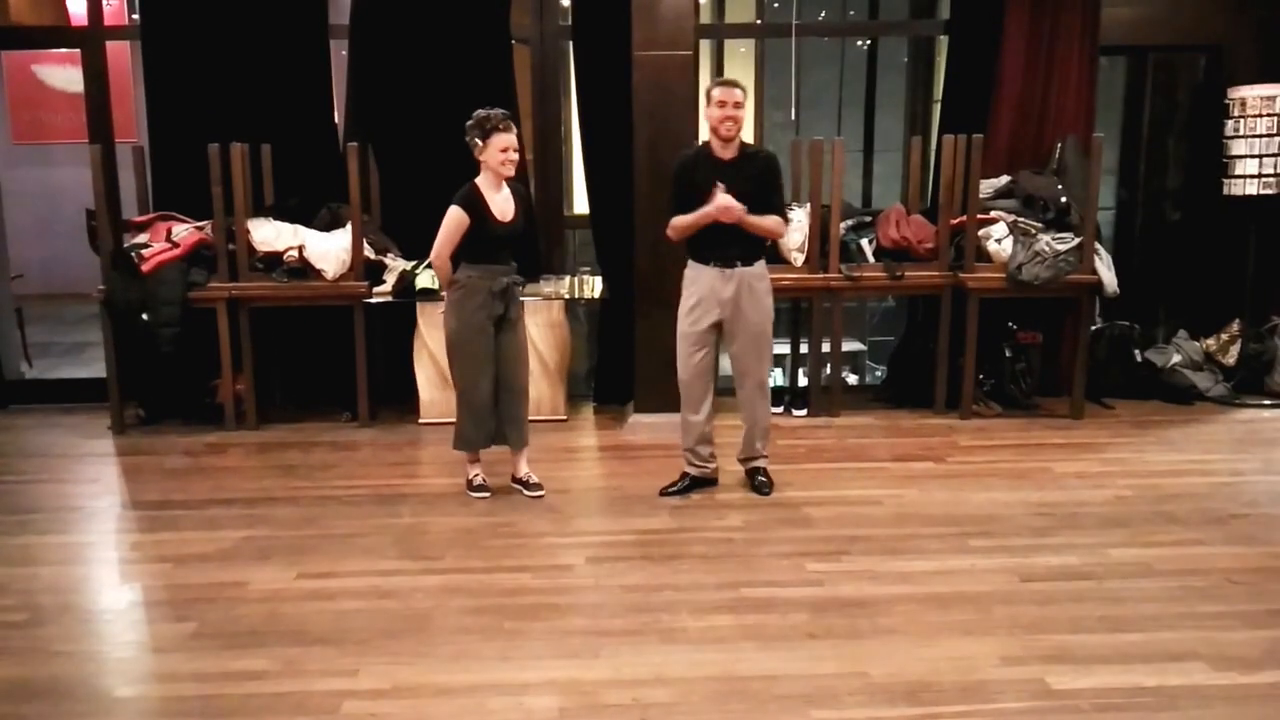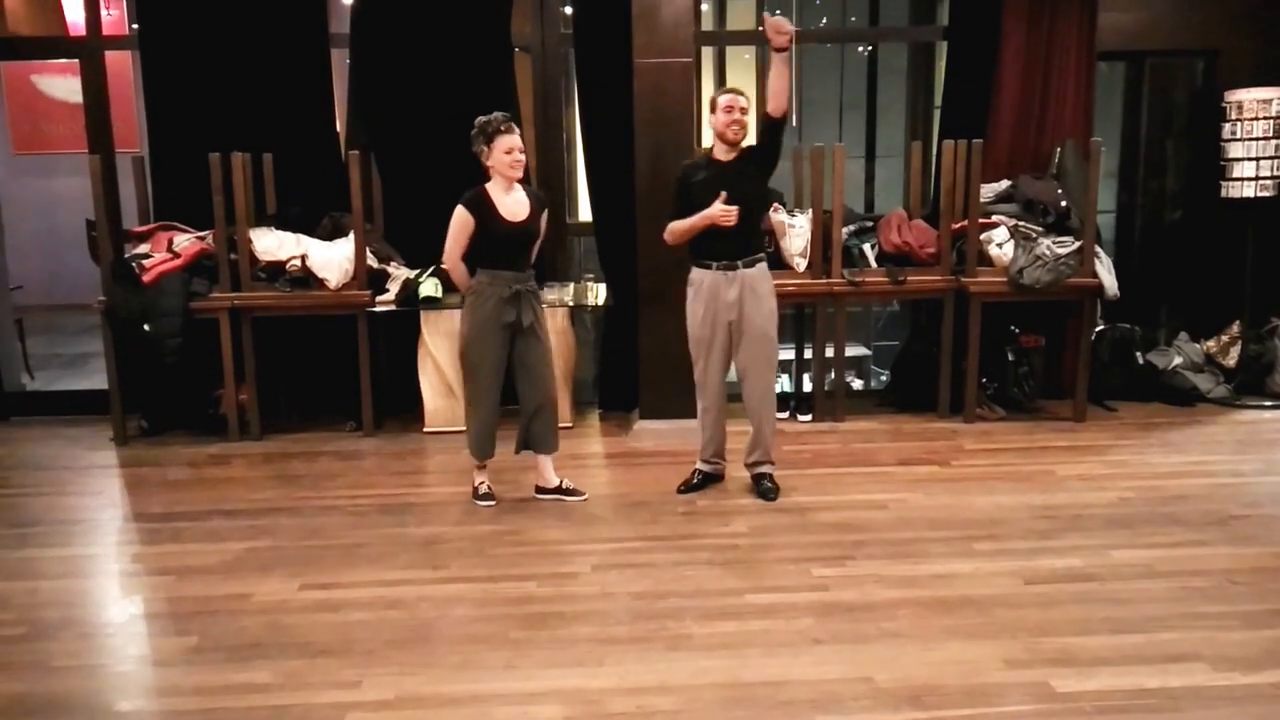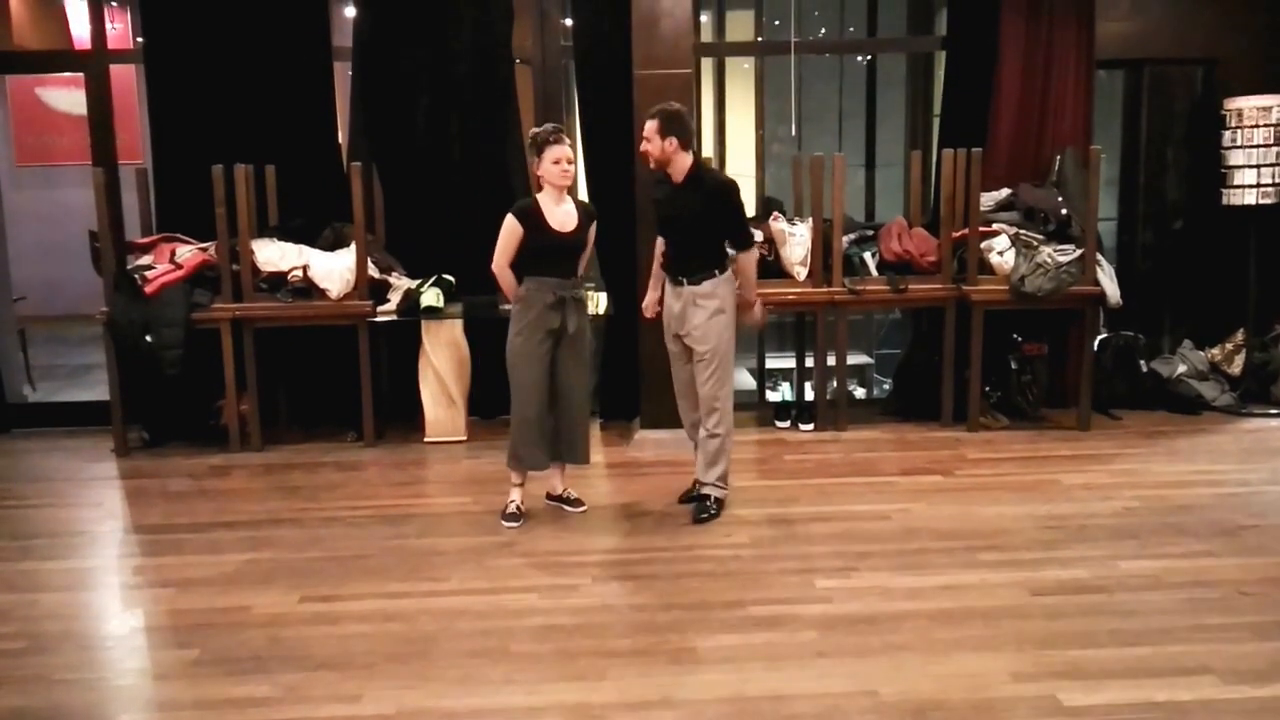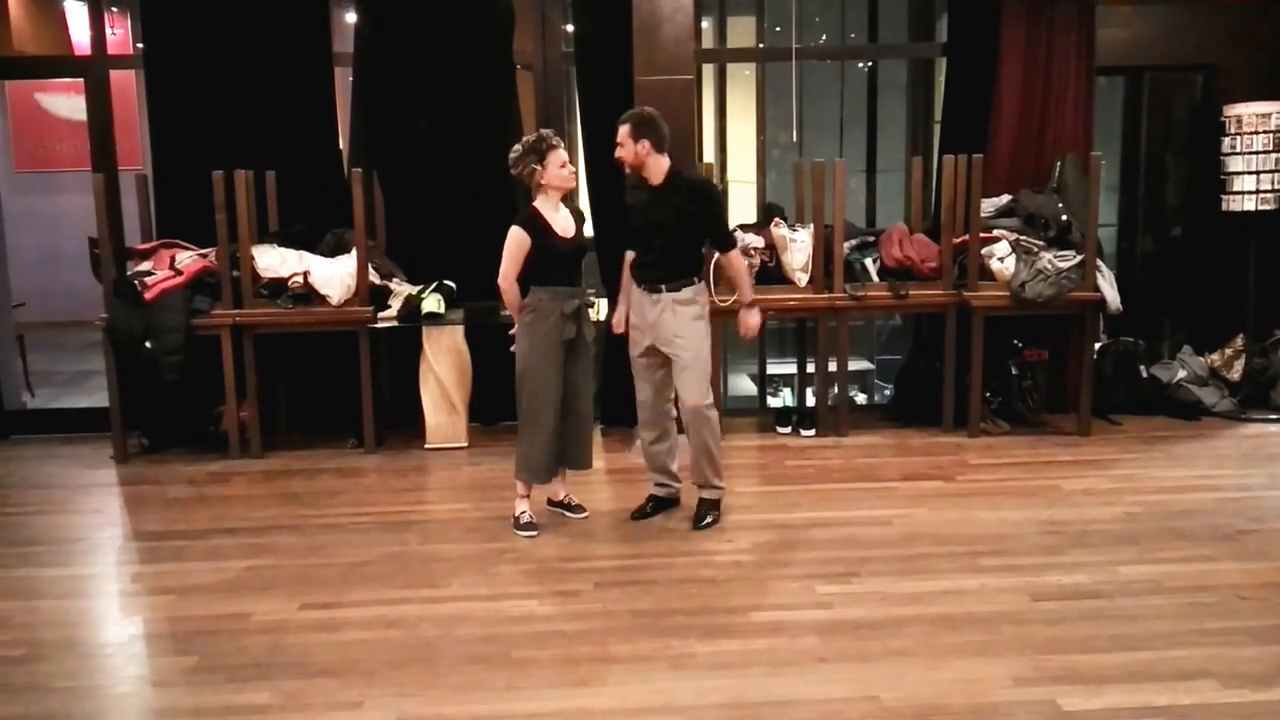
dt=1s
person 1, frame 1
left shoulder: (763, 162)
right shoulder: (689, 164)
left elbow: (779, 228)
right elbow: (673, 231)
left wrist: (741, 215)
right wrist: (706, 214)
left hip: (750, 277)
right hip: (701, 277)
left knee: (753, 376)
right knee: (692, 377)
left ankle: (755, 460)
right ankle: (698, 466)
person 1, frame 2
left shoulder: (759, 161)
right shoulder: (691, 172)
left elbow: (778, 110)
right elbow: (670, 235)
left wrist: (780, 52)
right wrist: (706, 216)
left hip: (752, 278)
right hip: (705, 281)
left knee: (759, 381)
right knee: (708, 382)
left ankle: (761, 464)
right ankle: (710, 463)
person 1, frame 3
left shoulder: (717, 187)
right shoulder: (661, 186)
left elbow: (743, 247)
left wrist: (750, 298)
right wrist: (654, 287)
left hip: (710, 293)
right hip: (674, 293)
left knee: (713, 395)
right knee: (686, 394)
left ankle: (713, 486)
right ankle: (705, 474)
person 1, frame 4
left shoulder: (697, 190)
right shoulder: (632, 190)
left elbow: (727, 248)
left wrist: (748, 303)
right wrist: (622, 303)
left hip: (684, 302)
right hip: (642, 302)
left knee: (695, 401)
right knee: (649, 406)
left ankle: (710, 490)
right ankle: (664, 488)
person 2, frame 1
left shoulder: (519, 195)
right shoulder: (468, 199)
right elbow: (439, 257)
right wrist: (457, 291)
left hip: (508, 294)
right hip: (473, 297)
left knee: (515, 381)
right knee: (475, 383)
left ankle: (519, 466)
right ankle: (473, 466)
person 2, frame 2
left shoulder: (537, 201)
right shoulder: (474, 202)
right elbow: (452, 259)
right wrist: (479, 293)
left hip: (527, 298)
right hip: (488, 302)
left knee: (541, 386)
right knee: (484, 390)
left ankle: (546, 477)
right ankle: (480, 474)
person 2, frame 3
left shoulder: (586, 213)
right shoulder: (524, 212)
right elbow: (500, 266)
right wrist: (525, 301)
left hip: (573, 309)
right hip: (533, 311)
left knee: (572, 398)
right knee: (529, 400)
left ankle: (557, 484)
right ankle: (516, 490)
person 2, frame 4
left shoulder: (576, 215)
right shoulder: (527, 222)
right elbow: (506, 281)
right wrist: (523, 319)
left hip: (576, 316)
right hip: (543, 319)
left knee: (576, 405)
right knee: (538, 408)
left ankle: (558, 490)
right ankle: (522, 501)
